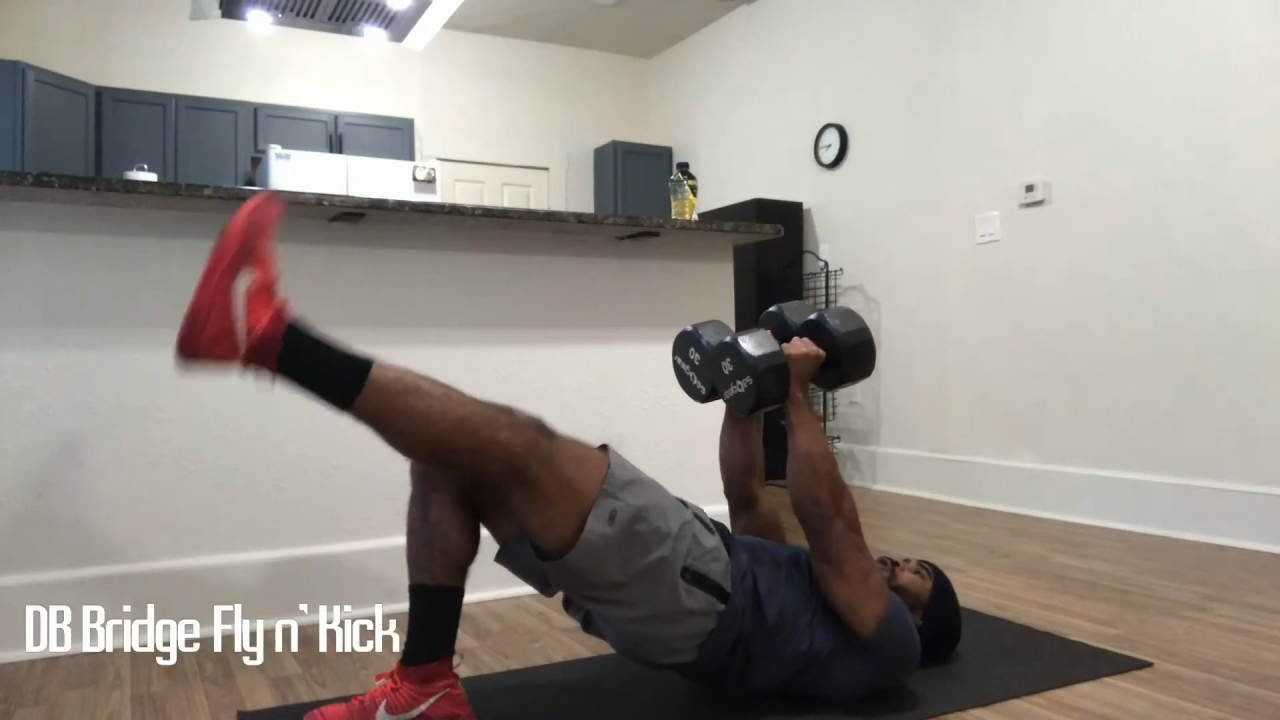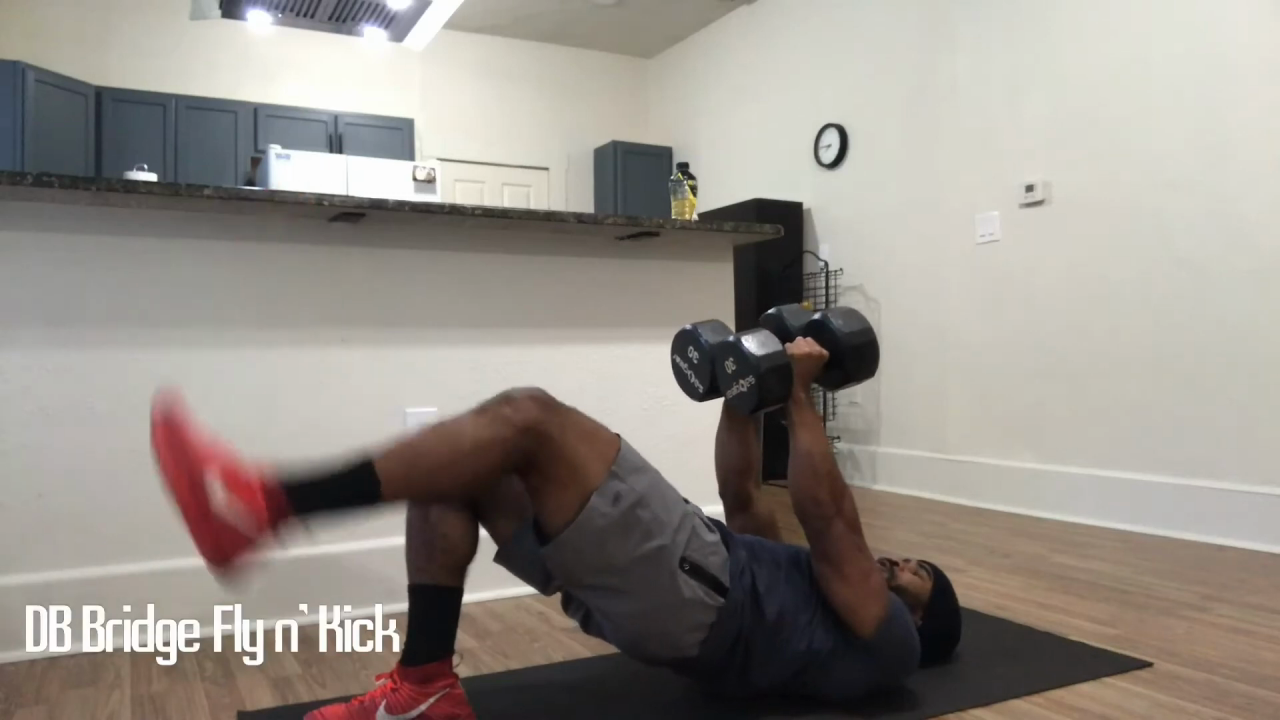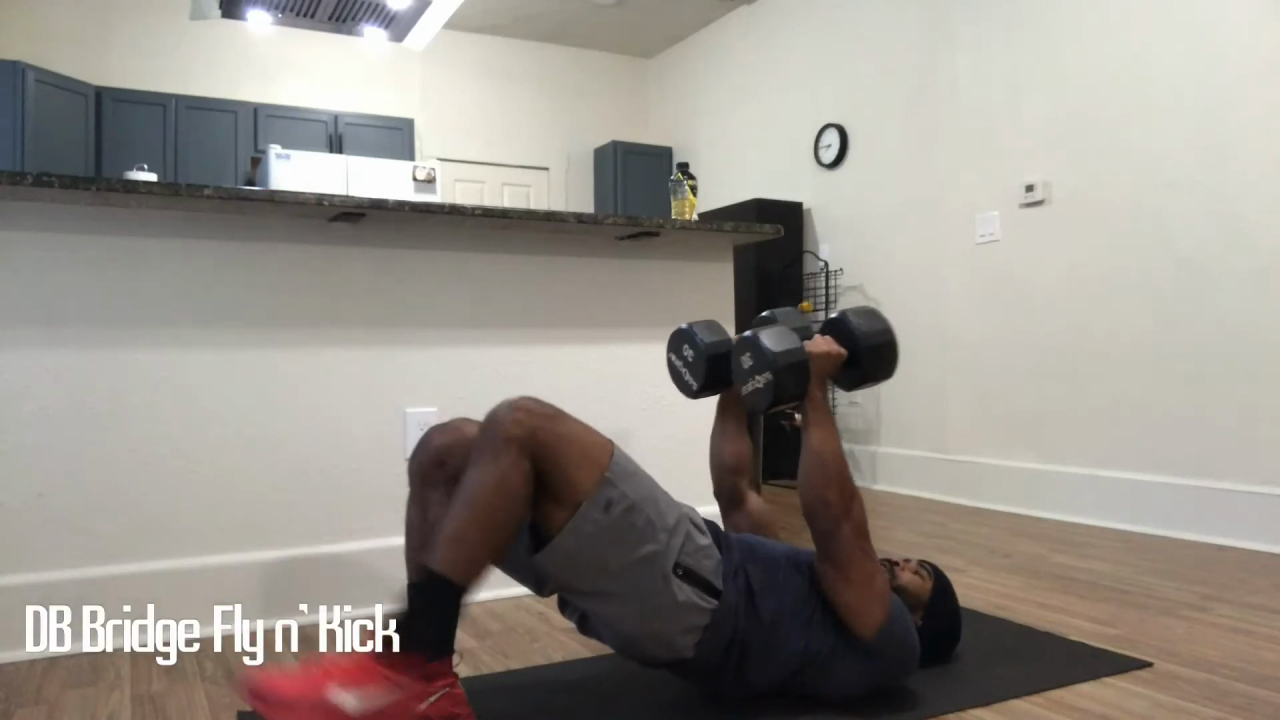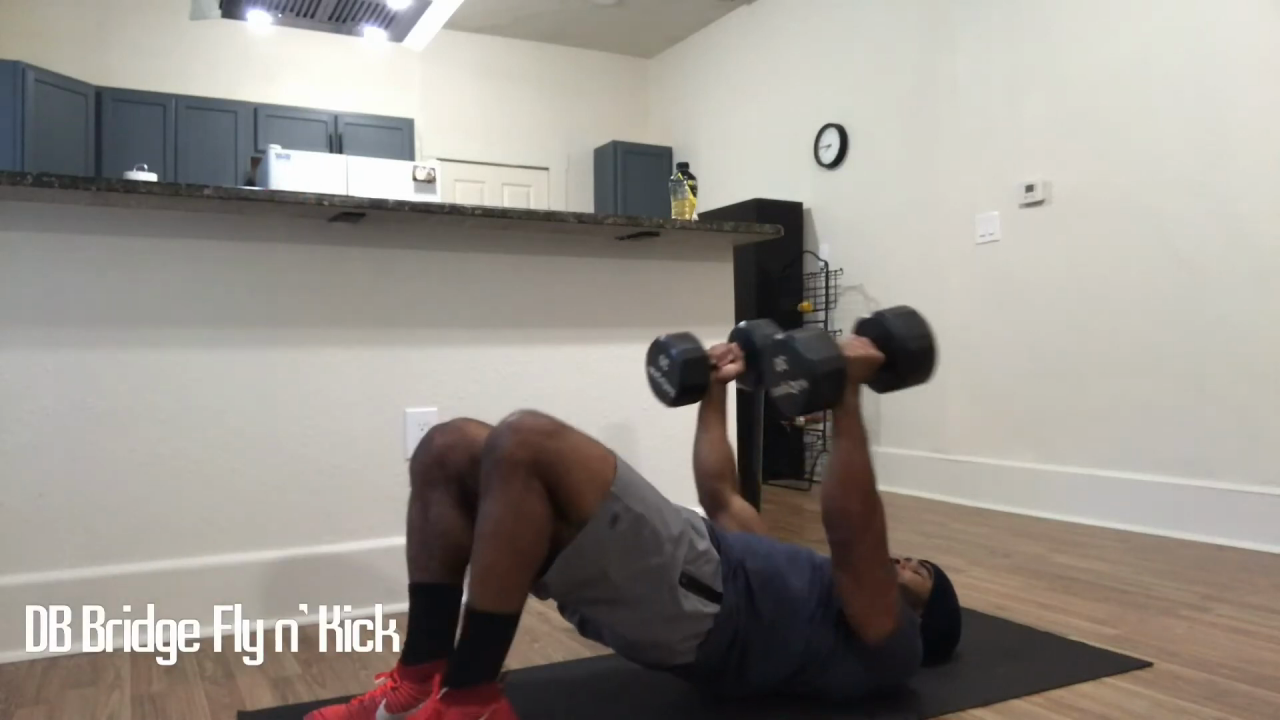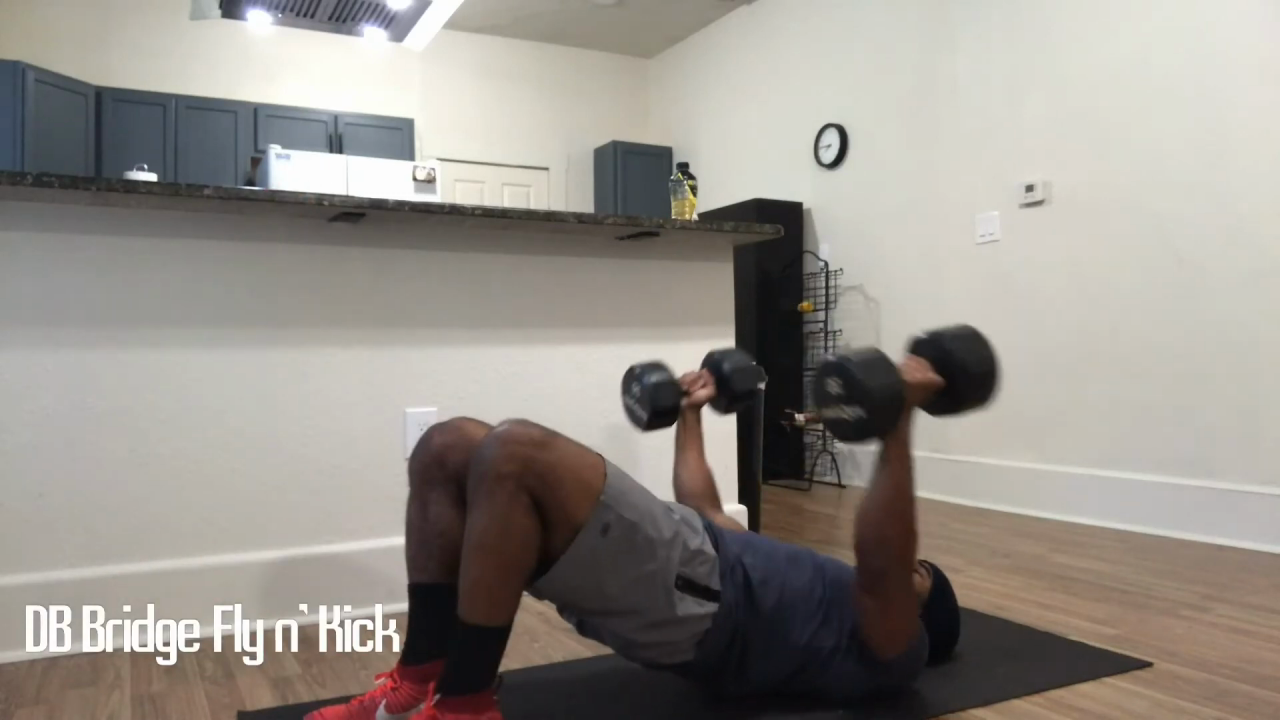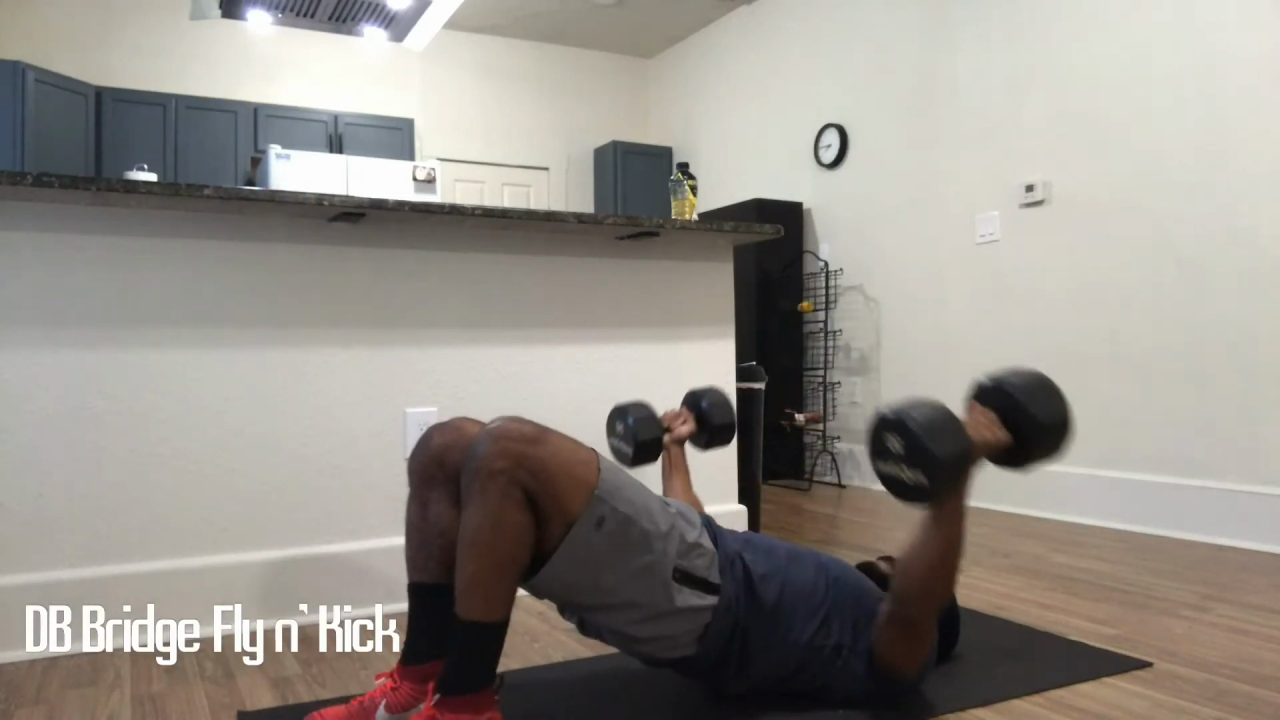
dt=0.2s
person 1, frame 1
left shoulder: (888, 643)
right shoulder: (814, 584)
left elbow: (830, 517)
right elbow: (747, 490)
left wrist: (798, 398)
left hip: (693, 589)
right hip: (643, 579)
left knee: (509, 441)
right knee: (450, 456)
left ankle: (263, 333)
person 1, frame 2
left shoulder: (885, 643)
right shoulder: (811, 587)
left elbow: (828, 520)
right elbow: (742, 498)
left wrist: (800, 396)
left hip: (691, 592)
right hip: (651, 585)
left knee: (529, 415)
right knee: (443, 446)
left ankle: (269, 506)
person 1, frame 3
left shoulder: (886, 643)
right shoulder: (809, 584)
left elbow: (837, 522)
right elbow: (736, 491)
left wrist: (815, 394)
right wrist: (738, 391)
left hip: (687, 595)
right hip: (659, 576)
left knee: (523, 423)
right knee: (446, 447)
person 1, frame 4
left shoulder: (887, 643)
right shoulder: (814, 583)
left elbow: (857, 533)
right elbow: (721, 495)
left wrist: (847, 399)
right wrist: (715, 395)
left hip: (688, 593)
right hip: (661, 569)
left knee: (526, 441)
right knee: (450, 449)
person 1, frame 5
left shoulder: (888, 650)
right shoulder: (811, 586)
left elbow: (883, 566)
right elbow: (704, 513)
left wrist: (897, 424)
right wrist: (690, 418)
left hip: (687, 598)
left knee: (513, 454)
right knee: (446, 448)
person 1, frame 6
left shoulder: (886, 653)
right shoulder: (818, 587)
left elbow: (918, 607)
left wrist: (954, 476)
right wrist: (676, 454)
left hip: (692, 597)
left knee: (506, 452)
right knee: (447, 449)
